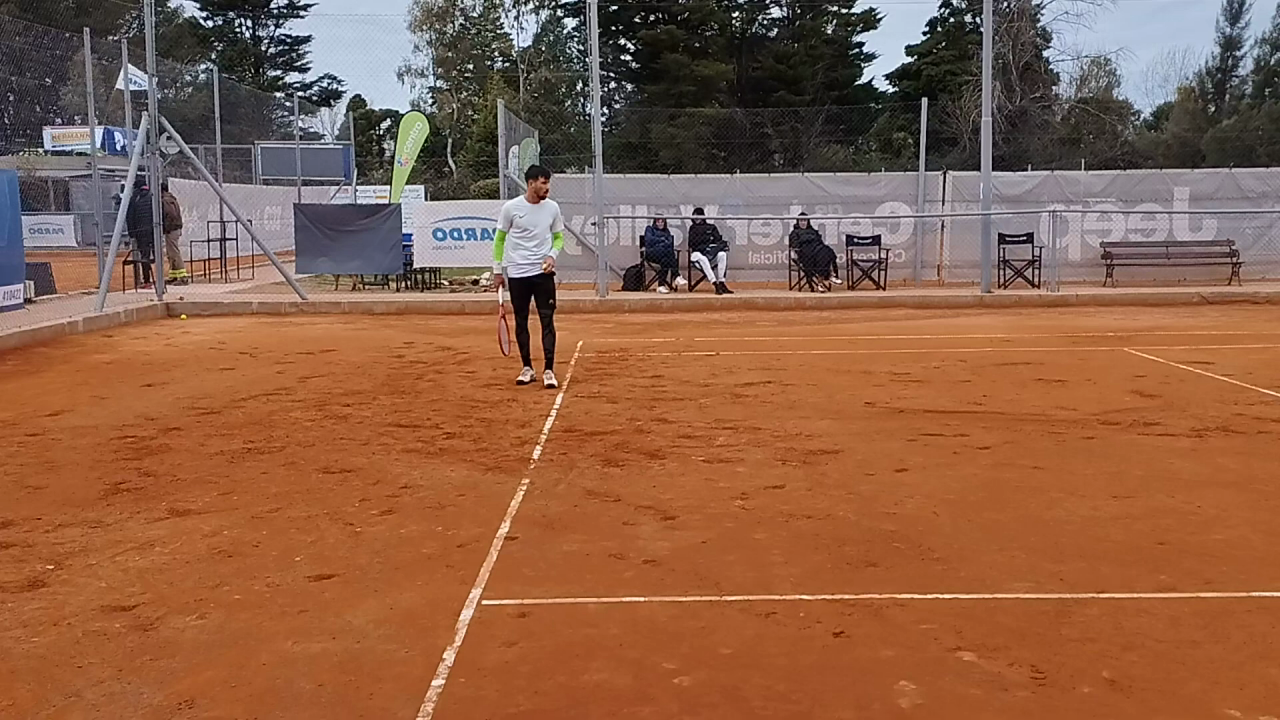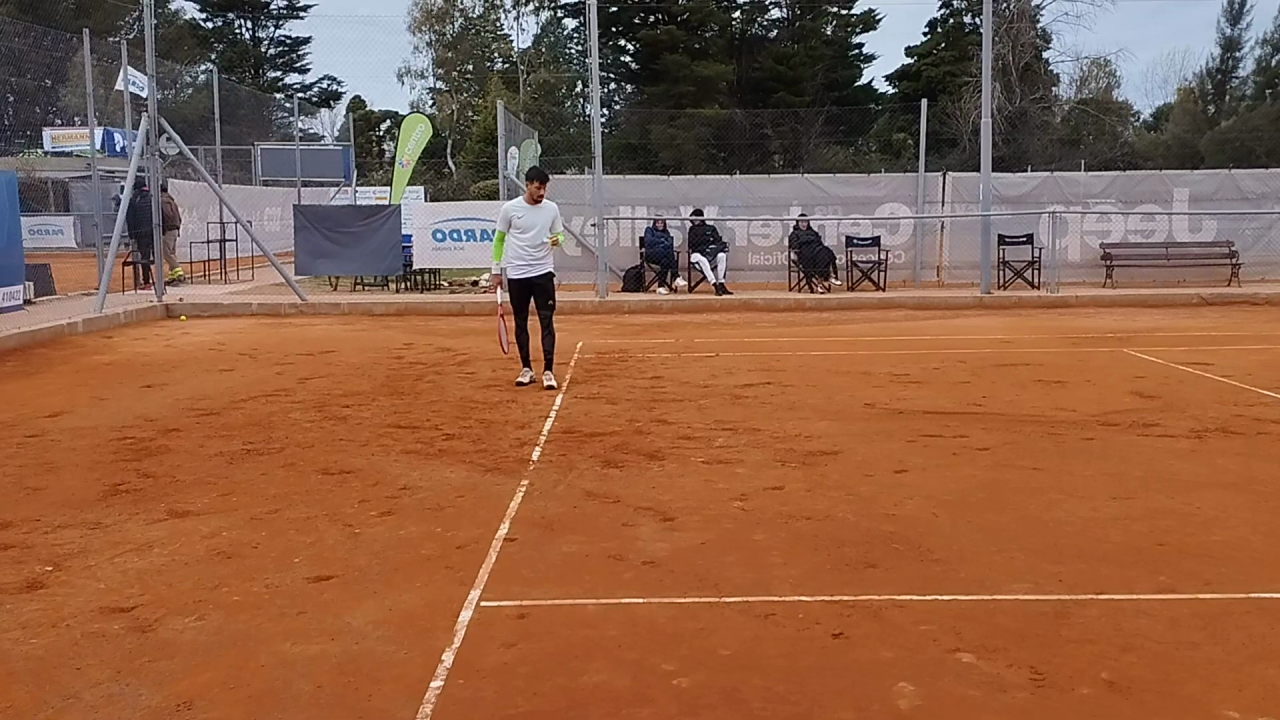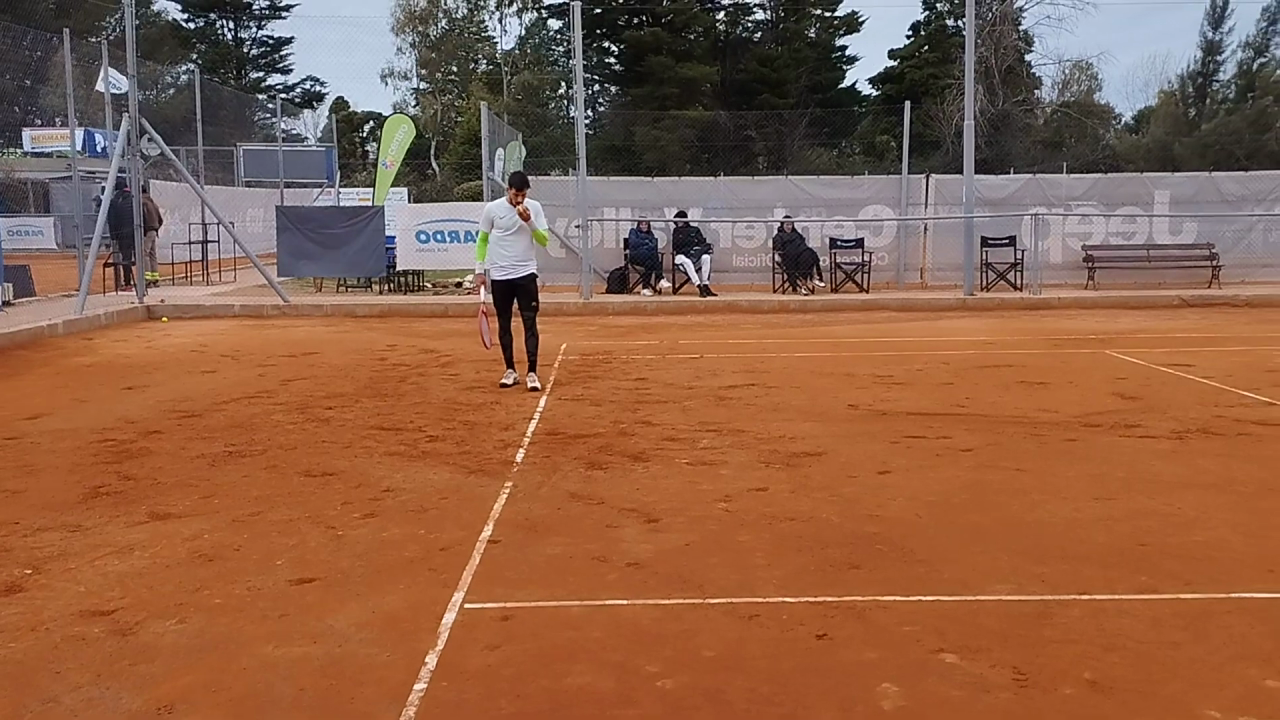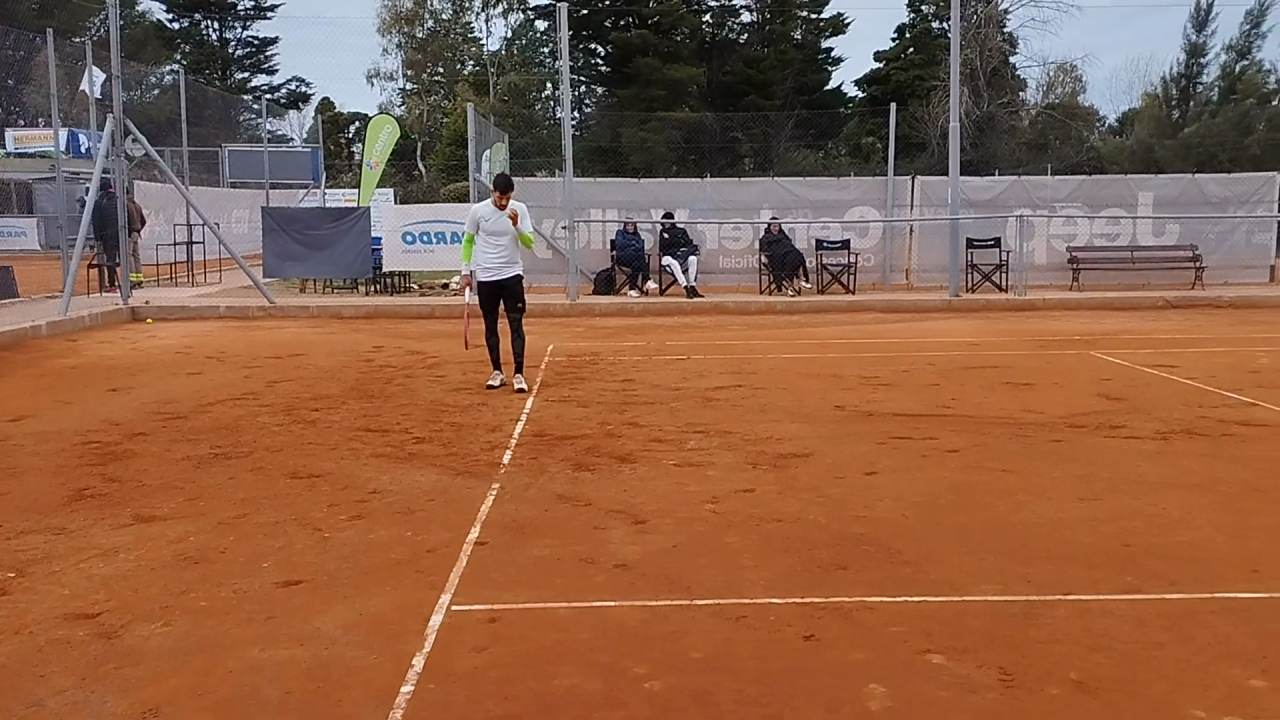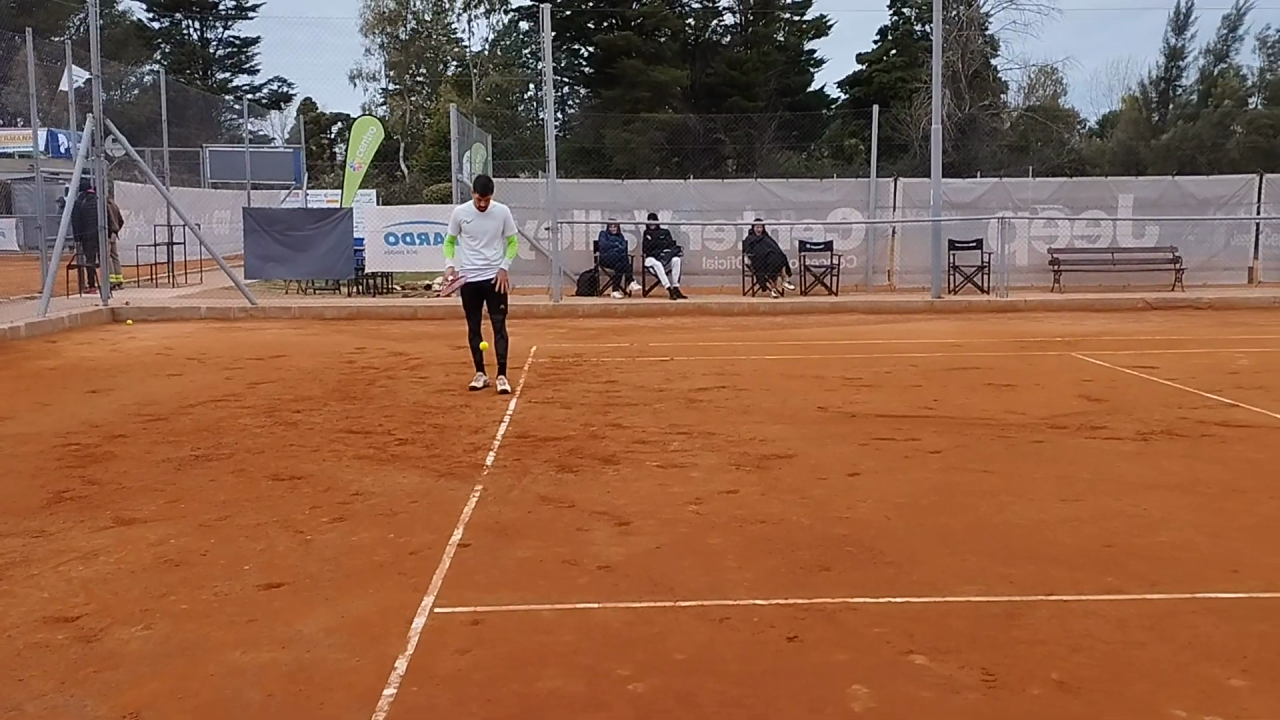
dt=0.3s
person 1, frame 1
left shoulder: (552, 208)
right shoulder: (511, 207)
left elbow: (559, 237)
right elbow: (500, 239)
left wrist: (552, 255)
right wrist: (497, 270)
left hip: (543, 273)
right hip: (517, 273)
left knee: (547, 320)
right knee: (521, 321)
left ankle: (549, 370)
right ankle: (527, 368)
person 1, frame 2
left shoulder: (551, 208)
right shoulder: (509, 208)
left elbow: (558, 235)
right elbow: (499, 240)
left wrist: (557, 240)
right wrist: (496, 270)
left hip: (543, 273)
right hip: (516, 274)
left knee: (546, 321)
right knee: (520, 322)
left ankle: (548, 371)
right ankle: (526, 369)
person 1, frame 3
left shoulder: (534, 207)
right shoulder: (492, 208)
left elbow: (544, 240)
right elbow: (482, 240)
left wrist: (529, 222)
right wrist: (479, 270)
left hip: (526, 274)
right hip: (499, 275)
left knee: (530, 322)
right knee: (504, 324)
left ankle: (532, 372)
right ankle: (510, 370)
person 1, frame 4
left shoulder: (520, 209)
right shoulder: (478, 210)
left elbow: (530, 241)
right elbow: (468, 241)
left wrist: (517, 226)
right wrist: (466, 271)
left hip: (512, 275)
right hip: (485, 277)
left knee: (516, 324)
right knee: (490, 325)
left ankle: (518, 374)
right ankle: (497, 372)
person 1, frame 5
left shoulder: (502, 212)
right shoulder: (459, 212)
left elbow: (513, 242)
right elbow: (450, 241)
left wrist: (504, 268)
right wrist: (450, 265)
left hip: (494, 277)
right hip: (468, 279)
left knee: (499, 325)
right knee: (473, 327)
left ankle: (501, 375)
right ankle: (480, 373)
